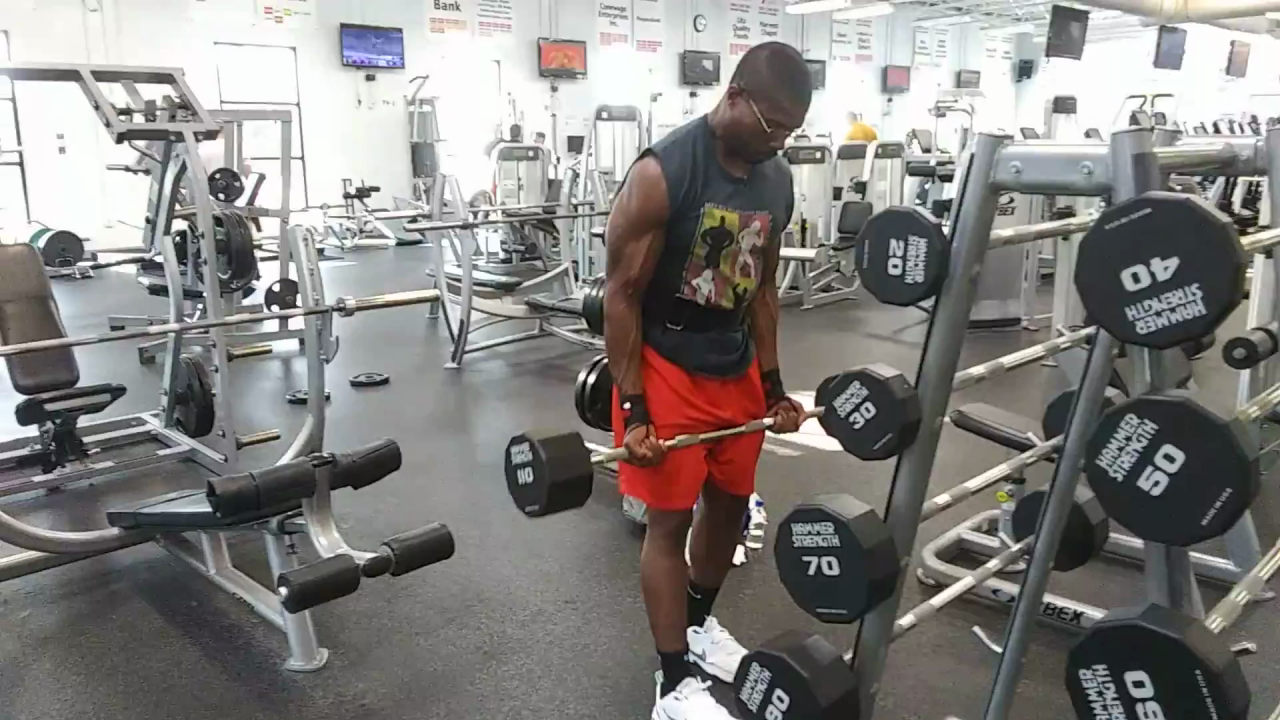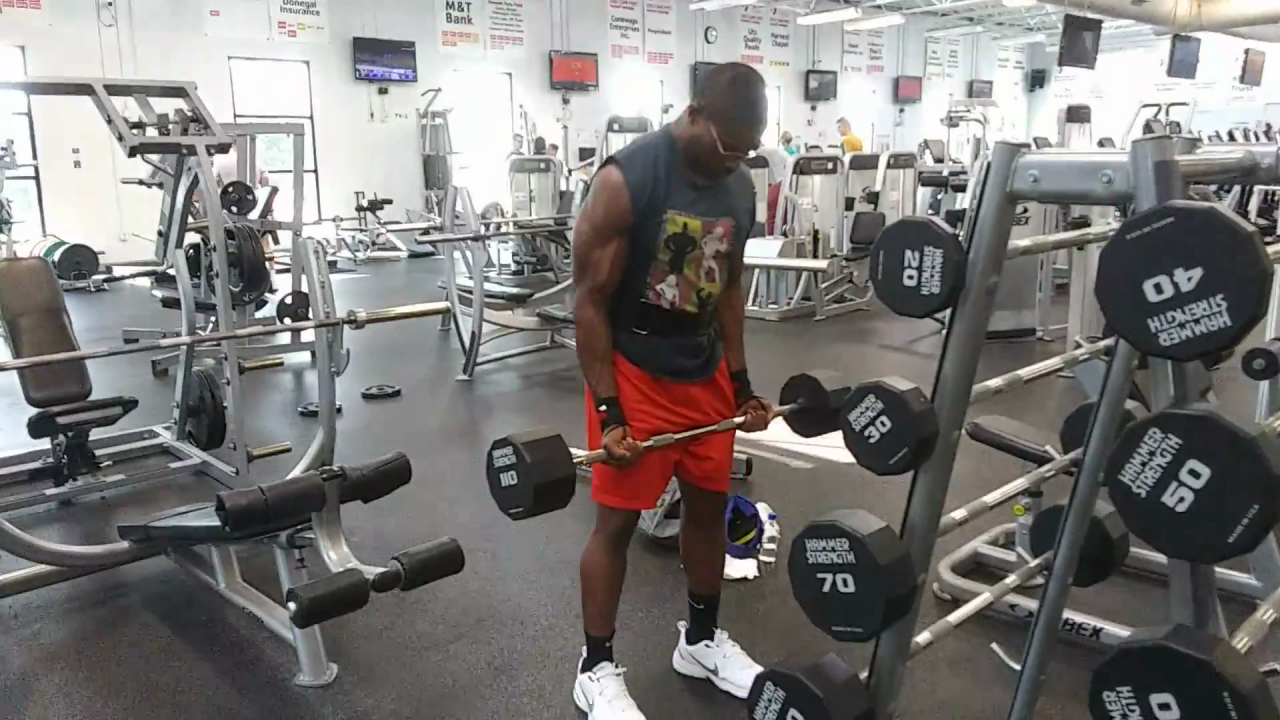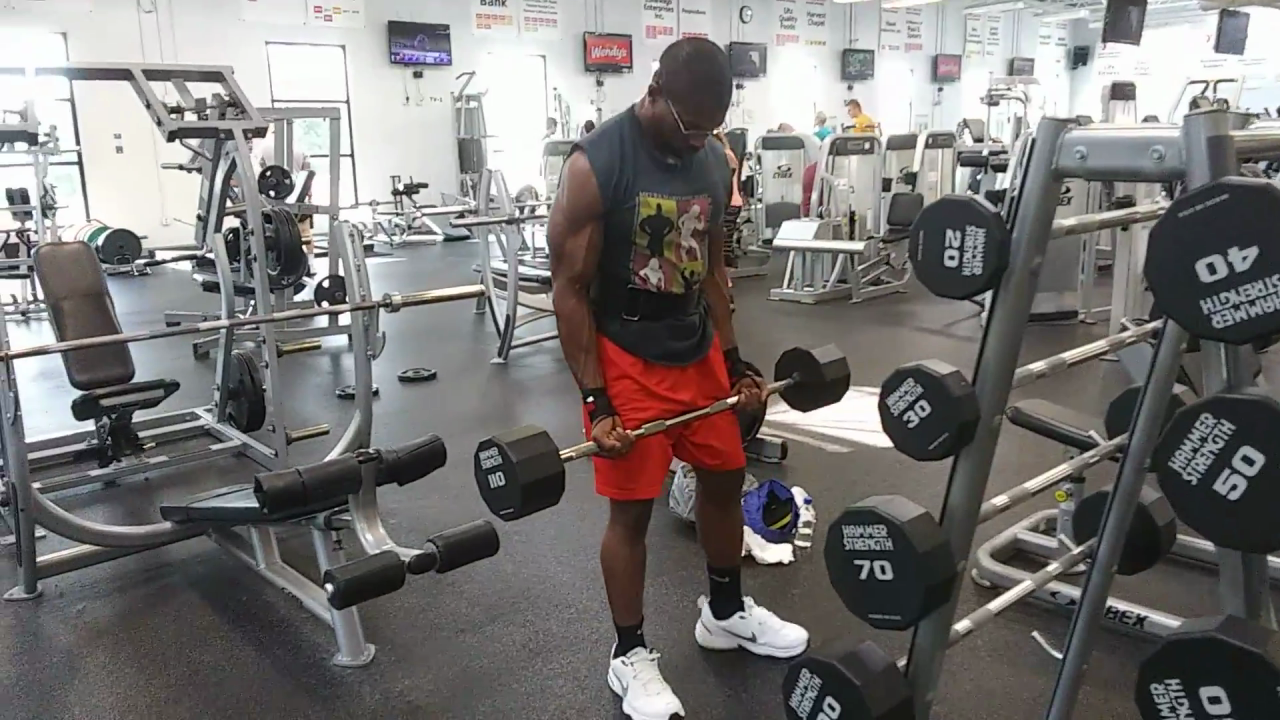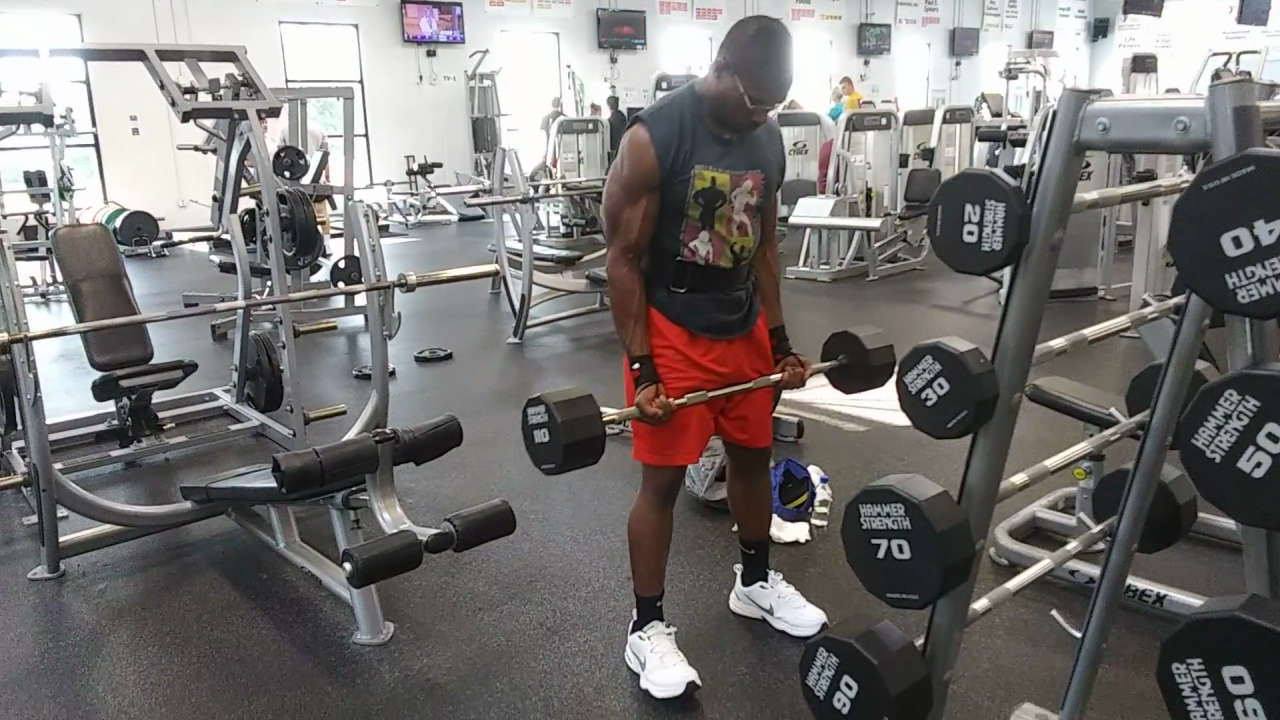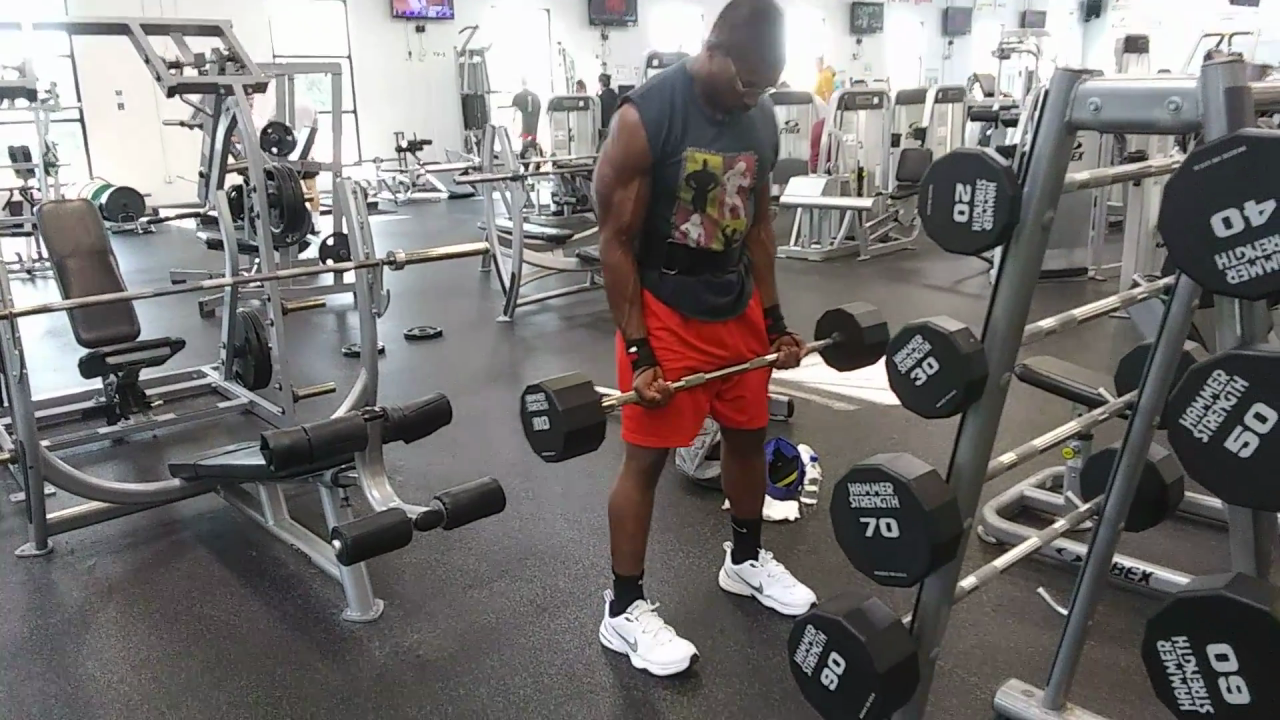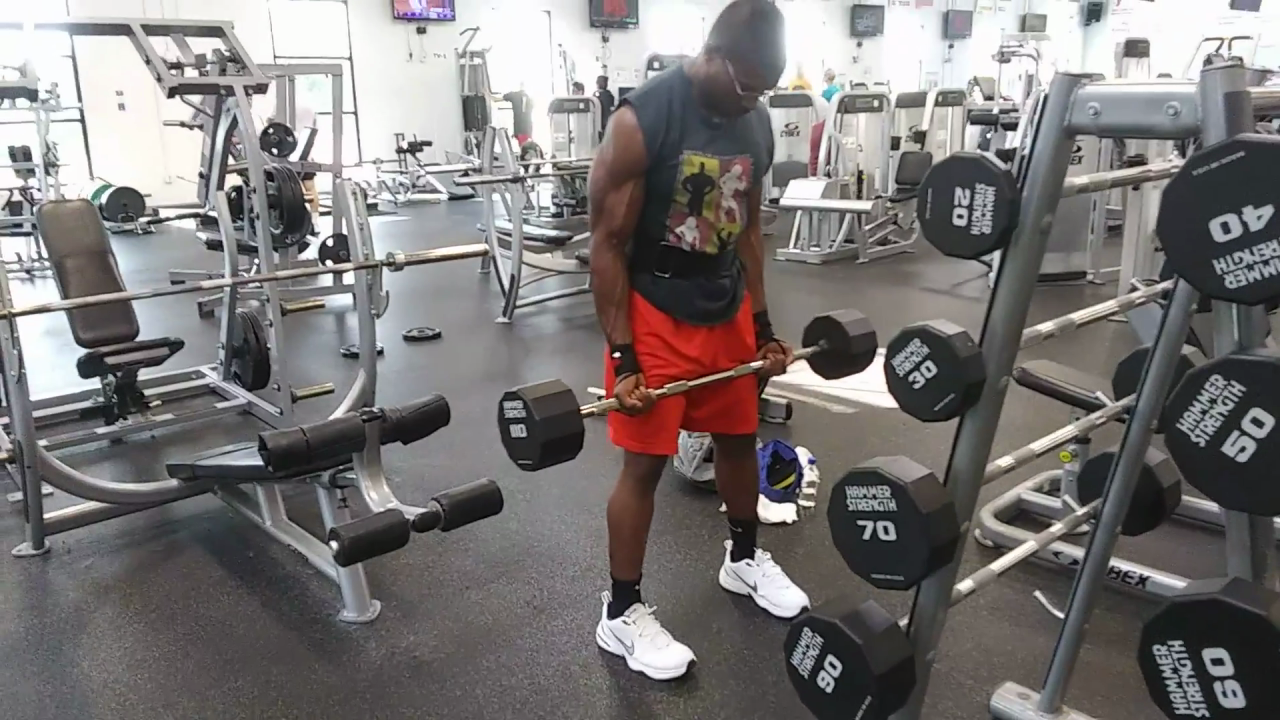
dt=0.5s
person 1, frame 1
left shoulder: (777, 180)
right shoulder: (660, 173)
right elbow: (621, 295)
left wrist: (772, 383)
right wrist: (631, 409)
left hip: (736, 370)
right hip: (667, 369)
left knee: (729, 506)
right knee: (668, 520)
left ankle: (695, 623)
person 1, frame 2
left shoulder: (740, 188)
right shoulder: (625, 179)
right elbow: (590, 300)
left wrist: (741, 383)
right wrist: (609, 411)
left hip: (704, 375)
right hip: (634, 373)
left knee: (710, 506)
right knee: (617, 520)
left ankle: (701, 640)
person 1, frame 3
left shoulder: (714, 162)
right shoulder: (594, 166)
right elbow: (570, 291)
left wrist: (734, 360)
right wrist: (596, 401)
left hip: (699, 352)
right hip: (627, 361)
left knee: (725, 480)
right knee: (631, 509)
left ankle: (725, 610)
right ankle: (629, 655)
person 1, frame 4
left shoulder: (767, 141)
right shoulder: (654, 137)
right elbow: (623, 259)
left wrist: (779, 339)
right wrist: (641, 368)
left hip: (743, 327)
right hip: (672, 330)
left knee: (753, 457)
right knee: (662, 479)
left ankle: (755, 580)
right ankle: (647, 629)
person 1, frame 5
left shoulder: (761, 119)
right shoulder: (644, 117)
right elbow: (616, 242)
left wrist: (773, 320)
right wrist: (637, 352)
left hip: (737, 307)
right hip: (664, 310)
left knee: (748, 436)
right knee: (646, 458)
left ankle: (746, 558)
right ankle: (624, 609)
person 1, frame 6
left shoulder: (755, 124)
right shoulder: (642, 120)
right elbow: (608, 245)
left wrist: (761, 326)
right wrist: (621, 358)
left hip: (727, 310)
right hip: (655, 315)
left knee: (740, 439)
right knee: (644, 462)
left ankle: (744, 558)
right ankle: (622, 613)
